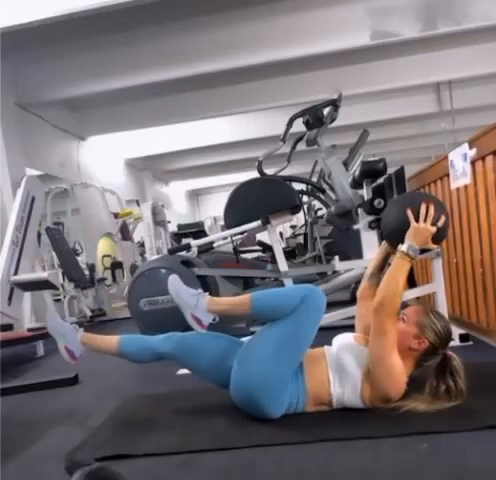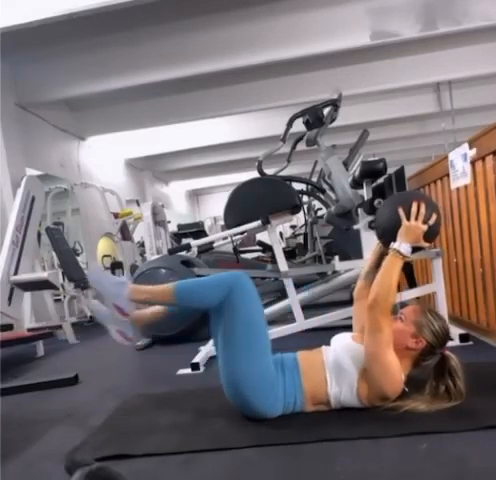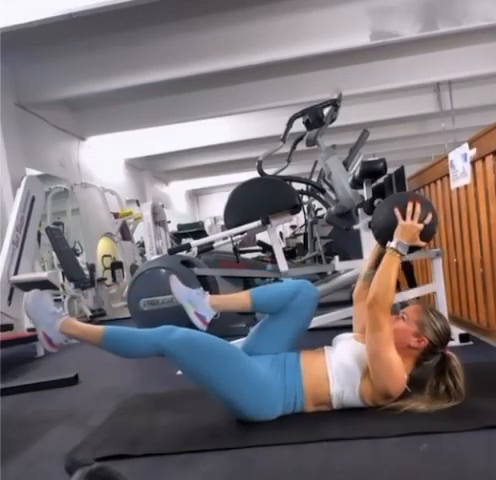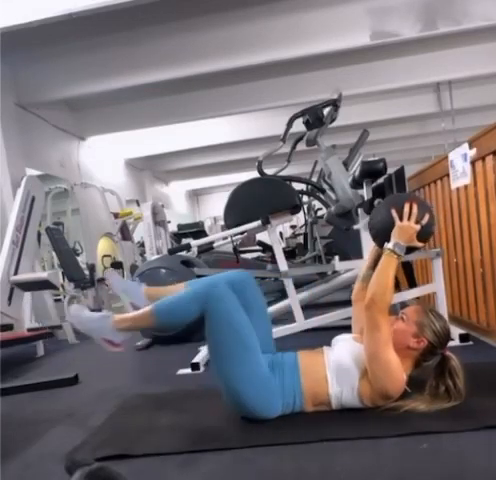
dt=0.5s
person 1, frame 1
left shoulder: (390, 380)
right shoulder: (372, 349)
left elbow: (382, 310)
right elbow: (366, 298)
left wrist: (410, 249)
right wrist: (388, 246)
left hip: (262, 390)
right hip: (256, 373)
left knee: (311, 296)
right knee: (172, 342)
left ankle: (209, 306)
right ankle: (82, 342)
person 1, frame 2
left shoulder: (388, 378)
right shoulder: (369, 348)
left elbow: (376, 309)
right elbow: (362, 296)
left wrist: (402, 247)
right wrist: (384, 244)
left hip: (259, 392)
right hip: (271, 373)
left knee: (235, 283)
right knee: (213, 296)
left ankle: (132, 296)
right ankle: (131, 319)
person 1, frame 3
left shoulder: (390, 377)
right shoulder: (371, 349)
left elbow: (376, 307)
right elbow: (362, 297)
left wrist: (400, 246)
right wrist: (380, 246)
left hip: (261, 392)
right hip: (264, 367)
left knee: (170, 337)
right knee: (303, 291)
left ankle: (65, 328)
right ankle: (208, 306)
person 1, frame 4
left shoulder: (390, 378)
right shoulder: (376, 351)
left elbow: (374, 308)
right elbow: (360, 298)
left wrist: (397, 247)
right wrist: (380, 246)
left hip: (260, 393)
right hip: (269, 369)
left knee: (215, 296)
right knee: (237, 281)
left ankle: (116, 326)
right ankle: (147, 296)
